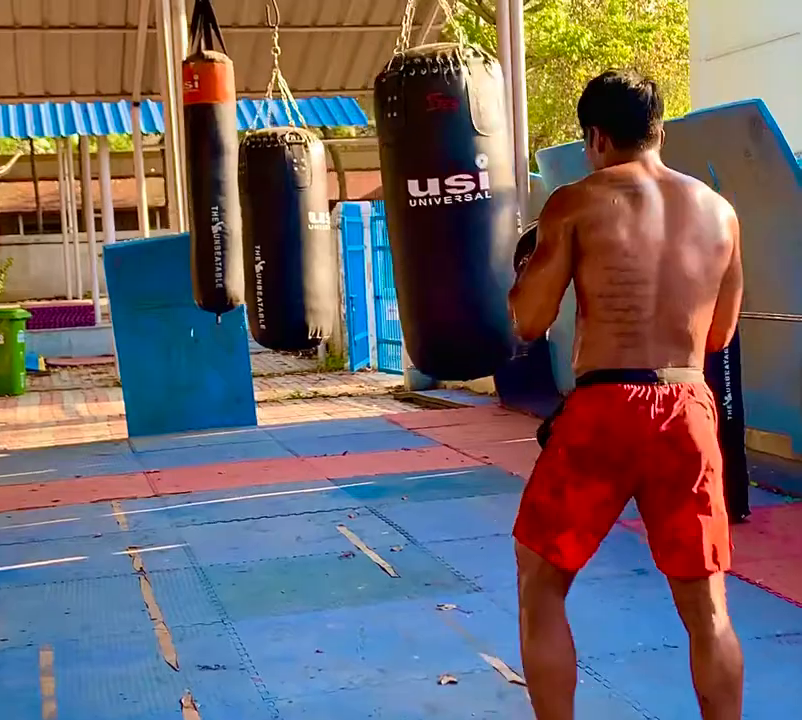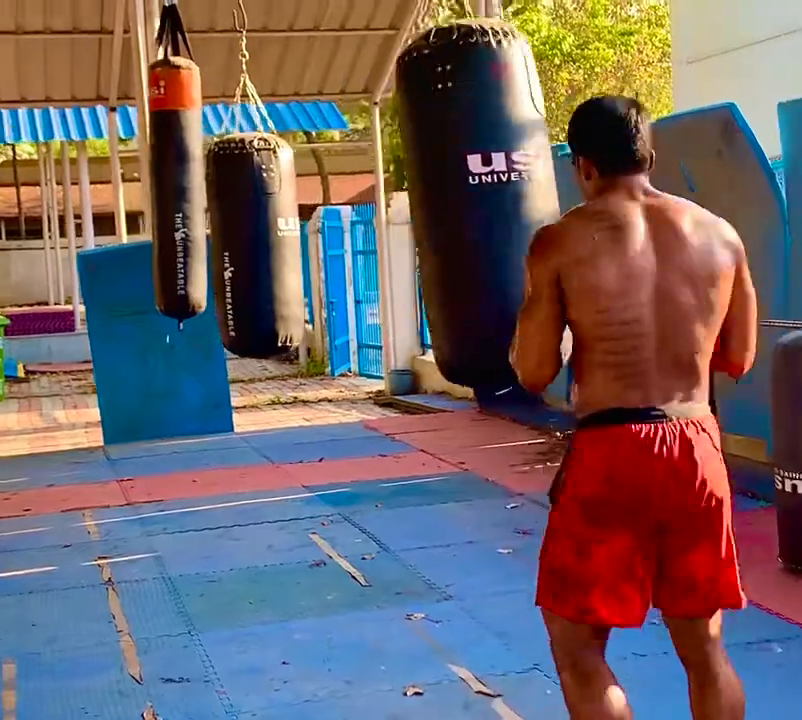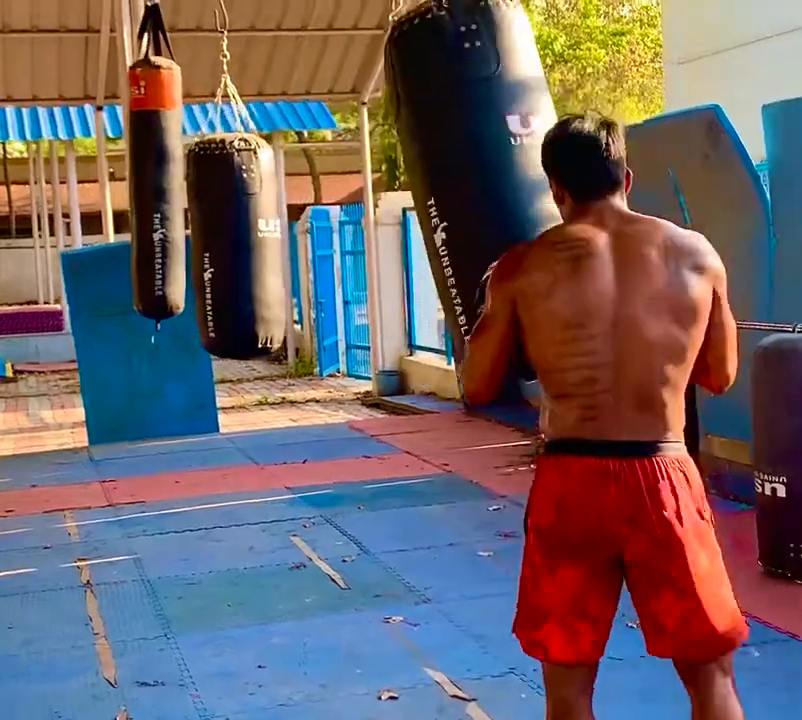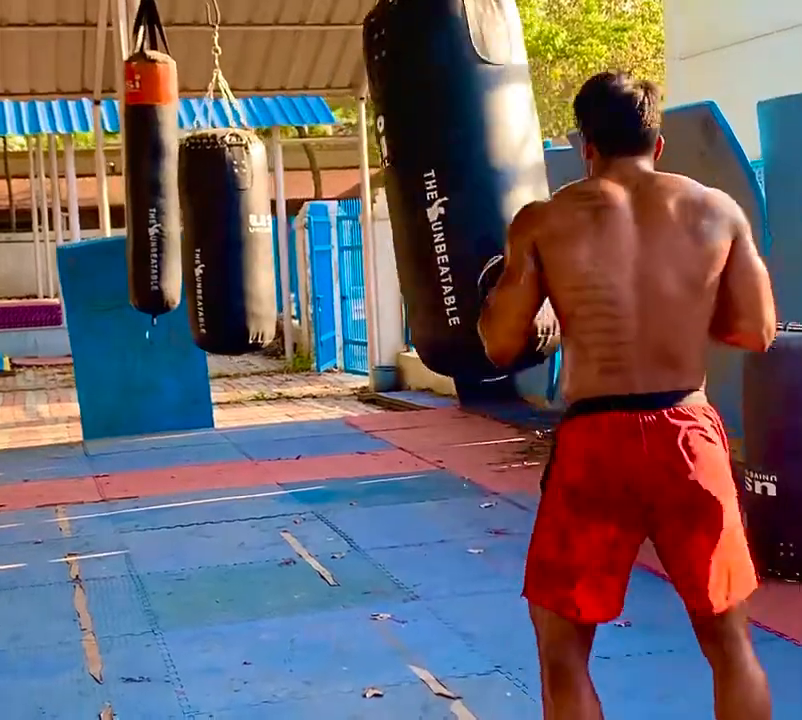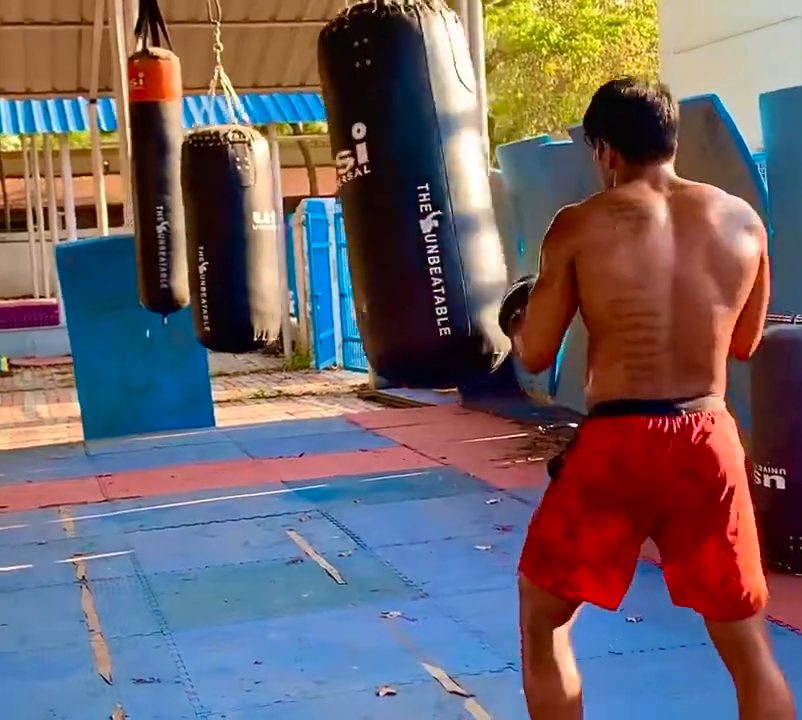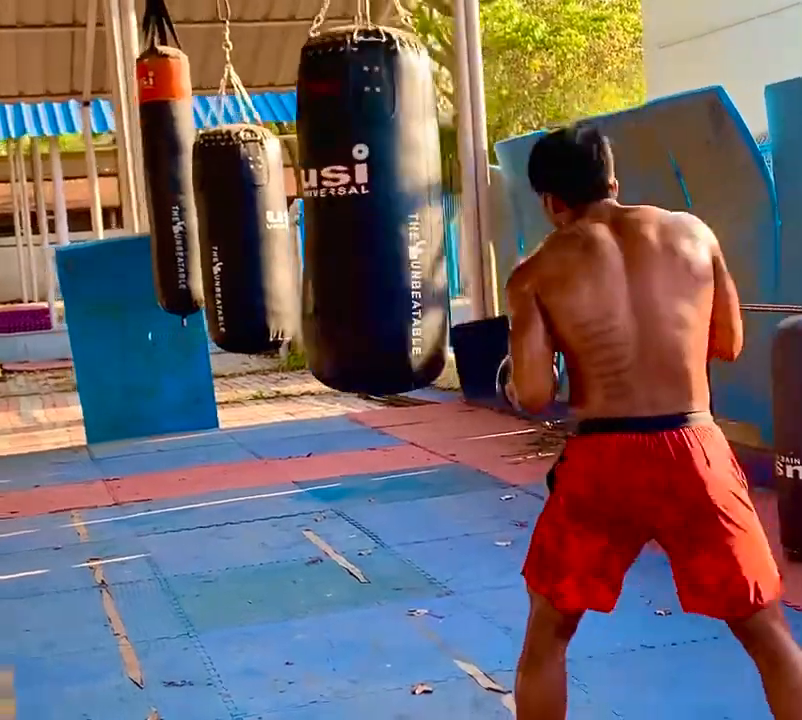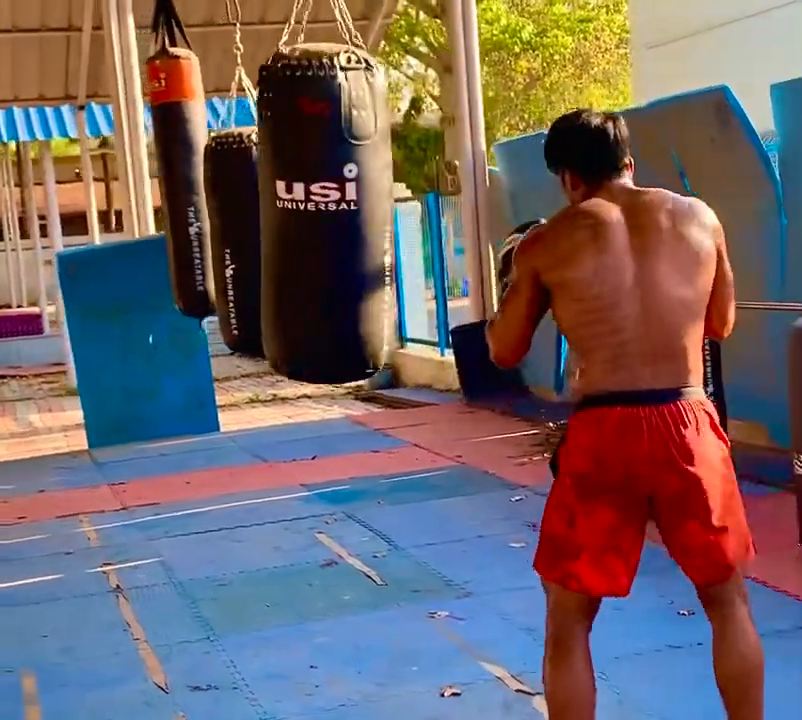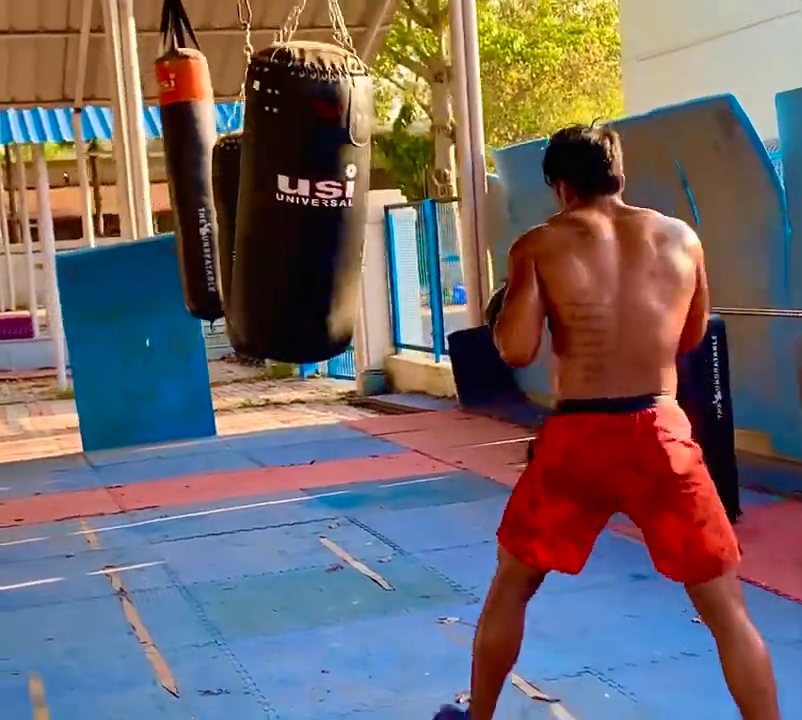
dt=0.3s
person 1, frame 1
left shoulder: (576, 202)
right shoulder: (718, 211)
left elbow: (530, 321)
right elbow: (719, 335)
left wrist: (525, 270)
left hip: (604, 411)
right hip: (688, 411)
left knee: (540, 589)
right knee: (706, 607)
person 1, frame 2
left shoulder: (559, 241)
right shoulder: (714, 233)
left elbow: (533, 372)
right elbow: (738, 358)
left wrist: (561, 307)
left hip: (609, 454)
right hip: (694, 448)
left knee: (578, 649)
right knee: (704, 644)
person 1, frame 3
left shoulder: (521, 270)
right shoulder: (695, 254)
left elbow: (477, 389)
right elbow: (720, 375)
left wrist: (489, 316)
left hip: (572, 486)
right hip: (662, 480)
right knee: (709, 669)
person 1, frame 4
left shoulder: (542, 224)
right shoulder: (718, 212)
left elbow: (501, 348)
right elbow: (757, 335)
left wrist: (497, 292)
left hip: (595, 444)
right hip: (689, 439)
left knee: (563, 646)
right knee: (728, 640)
person 1, frame 5
left shoulder: (578, 225)
right shoulder: (743, 220)
left elbow: (536, 355)
right elbow: (744, 343)
left wrist: (521, 319)
left hip: (614, 447)
right hip: (707, 444)
left knee: (541, 620)
right knee: (747, 647)
person 1, frame 6
left shoulder: (537, 272)
right shoulder: (692, 233)
left elbow: (531, 396)
right elbow: (730, 344)
left wrist: (518, 365)
left hip: (603, 460)
right hip: (695, 454)
left knee: (547, 633)
person 1, frame 7
left shoulder: (545, 244)
right shoulder: (698, 217)
left elbow: (504, 353)
right elbow: (720, 325)
left wrist: (517, 276)
left hip: (603, 437)
right hip: (688, 428)
left knee: (568, 624)
right knee: (728, 604)
person 1, frame 8
left shoulder: (538, 247)
right shoulder: (681, 240)
left elbow: (518, 350)
left wrist: (500, 316)
left hip: (574, 440)
right hip: (658, 438)
left knee: (510, 586)
right knee: (725, 609)
